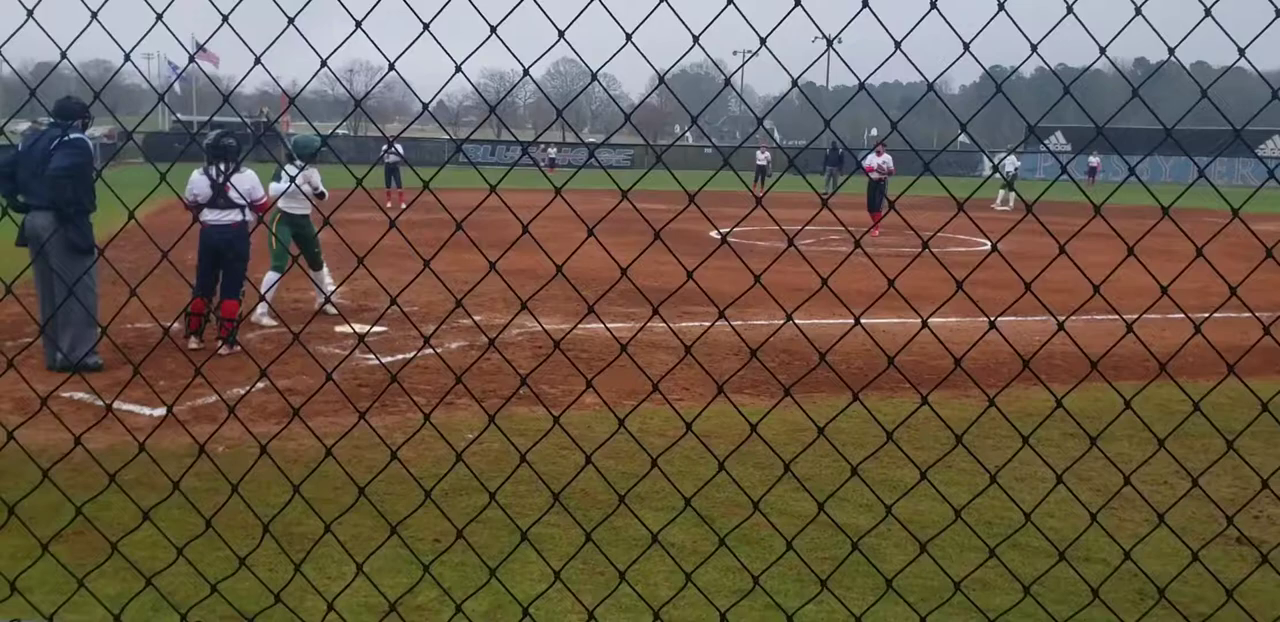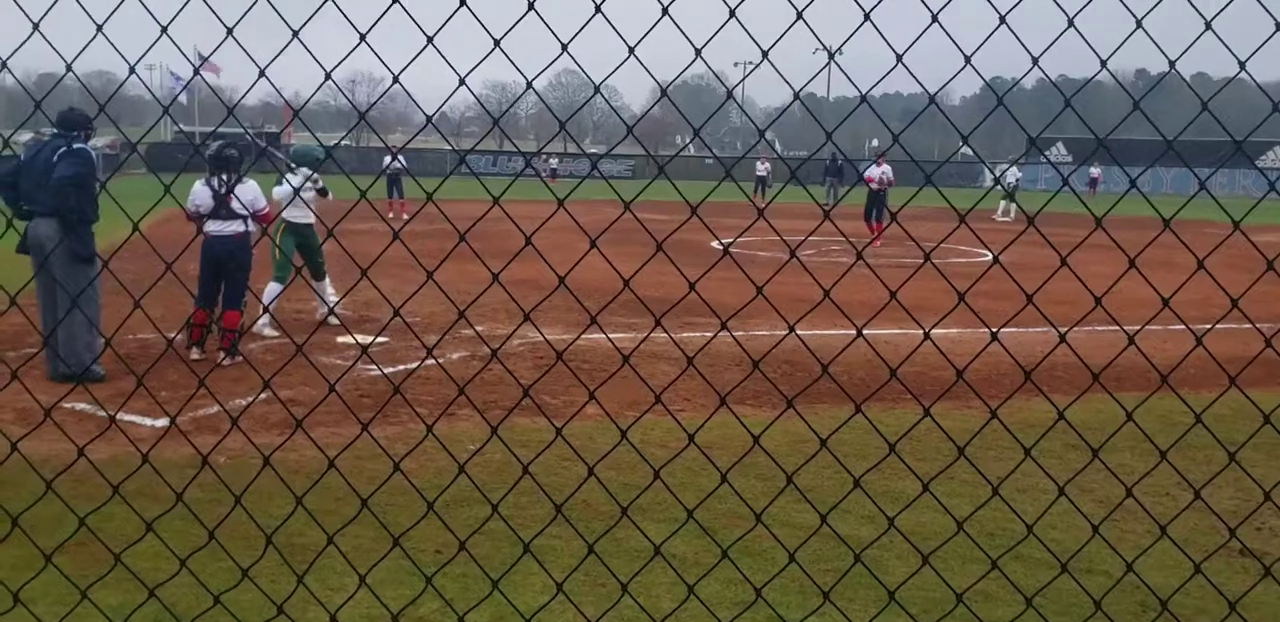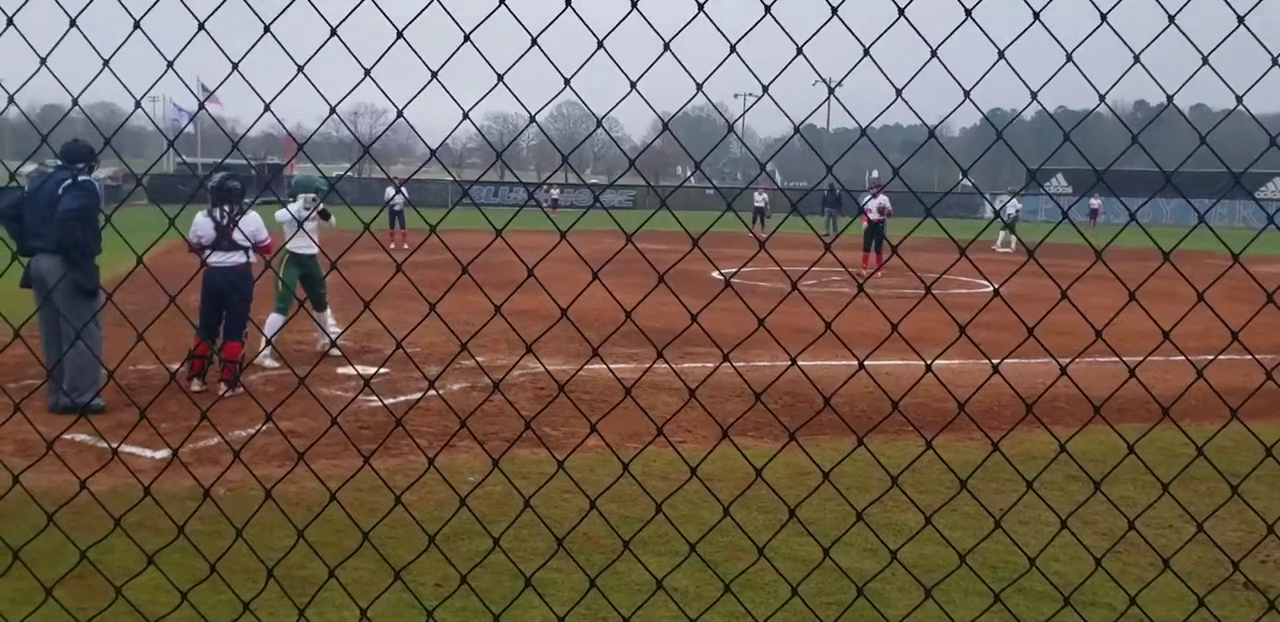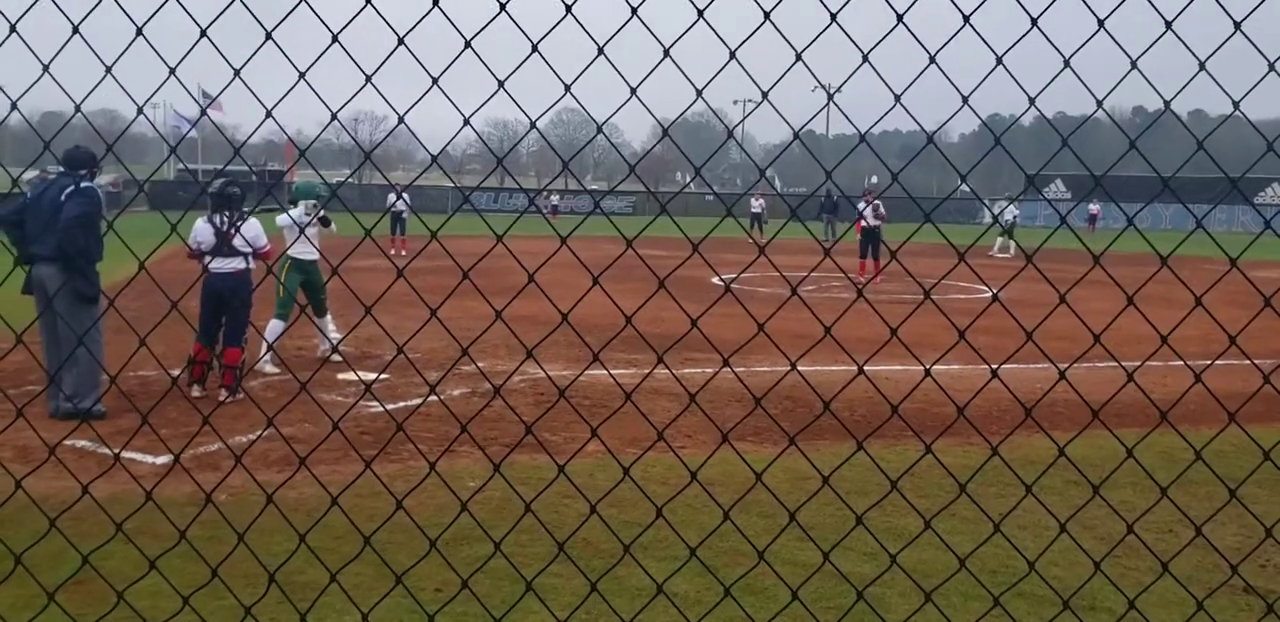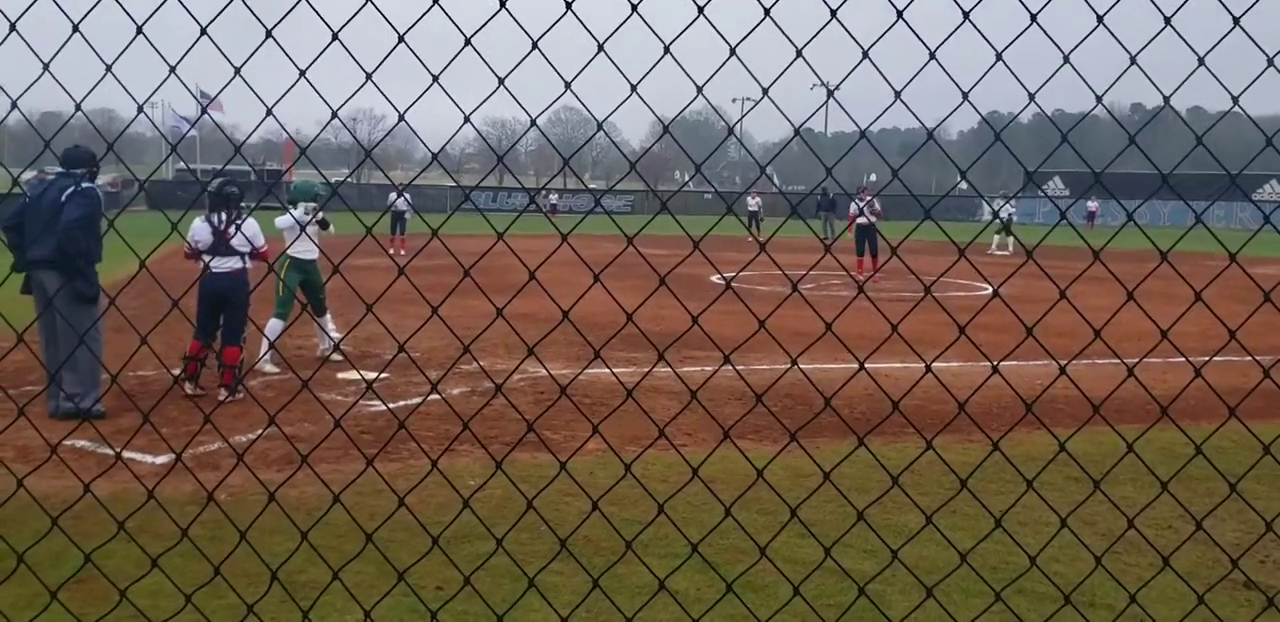
dt=0.2s
person 1, frame 1
left shoulder: (32, 141)
right shoulder: (75, 142)
right elbow: (58, 175)
right wrist: (68, 210)
left hip: (34, 221)
right hip: (62, 224)
left knee: (48, 291)
right knee: (79, 289)
left ankle: (54, 353)
right ankle: (78, 355)
person 1, frame 2
left shoulder: (34, 151)
right shoulder: (78, 152)
right elbow: (62, 184)
right wrist: (73, 219)
left hip: (37, 230)
right hip: (64, 232)
left knee: (49, 300)
right knee: (81, 298)
left ankle: (56, 363)
right ankle: (79, 364)
person 1, frame 3
left shoulder: (37, 183)
right shoulder: (82, 184)
right elbow: (67, 217)
left wrist: (23, 242)
right wrist: (77, 252)
left hip: (39, 264)
right hip: (68, 266)
left knee: (52, 333)
right knee: (83, 331)
left ankle: (57, 395)
right ankle: (80, 397)
person 1, frame 4
left shoulder: (40, 190)
right shoulder: (84, 191)
right elbow: (70, 225)
left wrist: (24, 250)
right wrist: (78, 261)
left hip: (40, 272)
right hip: (69, 274)
left knee: (53, 338)
right knee: (83, 337)
left ankle: (57, 400)
right ankle: (80, 401)
person 1, frame 5
left shoulder: (39, 190)
right shoulder: (84, 191)
right elbow: (71, 228)
right wrist: (78, 264)
left hip: (39, 273)
right hip: (69, 275)
left knee: (52, 339)
right knee: (83, 338)
left ankle: (57, 400)
right ankle: (79, 401)
person 2, frame 1
left shoulder: (198, 176)
right shoulder: (247, 176)
left elbow: (190, 205)
right elbow: (262, 207)
left hip: (209, 233)
right hip: (236, 234)
left knee: (203, 285)
right knee: (232, 288)
left ankle: (193, 335)
right ankle: (225, 340)
person 2, frame 2
left shoulder: (200, 187)
right shoulder: (249, 186)
left elbow: (191, 215)
right elbow: (264, 217)
left hip: (211, 244)
right hip: (239, 245)
left knee: (205, 296)
right knee: (234, 298)
left ankle: (195, 346)
right ankle: (227, 351)
person 2, frame 3
left shoulder: (202, 218)
right shoulder: (251, 217)
left elbow: (193, 246)
right elbow: (266, 248)
left hip: (212, 276)
right hip: (240, 276)
left knee: (206, 327)
right knee: (235, 330)
left ankle: (196, 378)
right ankle: (228, 383)
person 2, frame 4
left shoulder: (202, 224)
right shoulder: (251, 224)
left elbow: (193, 253)
right elbow: (265, 255)
left hip: (212, 282)
right hip: (239, 282)
left knee: (206, 333)
right knee: (235, 336)
left ankle: (196, 384)
right ankle: (228, 388)
person 2, frame 5
left shoulder: (199, 223)
right shoulder: (248, 223)
left elbow: (190, 254)
right elbow: (262, 255)
left hip: (209, 281)
right hip: (236, 281)
left knee: (203, 332)
right knee: (233, 335)
left ankle: (189, 381)
right ankle: (228, 388)
person 3, frame 1
left shoulder: (313, 172)
right shoulder: (285, 170)
left elbow: (323, 197)
right elbow: (272, 191)
left wrist: (315, 187)
right wrist: (296, 182)
left hip: (303, 221)
right hip: (282, 220)
left knee: (317, 261)
right knee: (279, 266)
left ankle: (324, 301)
right ankle: (260, 312)
person 3, frame 2
left shoulder: (313, 179)
right shoulder: (287, 179)
left elbow: (327, 197)
right elbow: (276, 195)
left wrist: (316, 182)
right wrist: (300, 179)
left hip: (308, 230)
right hip: (287, 229)
left knee: (320, 272)
right knee: (281, 276)
left ankle: (325, 311)
right ankle: (262, 323)
person 3, frame 3
left shoulder: (314, 209)
right shoulder: (290, 209)
left elbow: (331, 221)
right elbow: (279, 217)
left wrist: (318, 206)
right wrist: (300, 204)
left hip: (311, 261)
right hip: (291, 260)
left knee: (321, 303)
right knee: (282, 307)
left ankle: (327, 342)
right ankle: (263, 354)
person 3, frame 4
left shoulder: (314, 215)
right shoulder: (291, 215)
left elbow: (331, 228)
right elbow: (279, 222)
left wrist: (318, 212)
right wrist: (301, 209)
left hip: (312, 267)
right hip: (292, 266)
left knee: (321, 309)
right knee: (282, 312)
left ankle: (326, 348)
right ankle: (264, 360)
person 3, frame 5
left shoulder: (313, 215)
right shoulder: (290, 214)
left elbow: (329, 230)
right elbow: (278, 223)
left wrist: (317, 215)
right wrist: (301, 211)
left hip: (311, 266)
right hip: (291, 265)
left knee: (321, 308)
right knee: (281, 312)
left ankle: (326, 348)
right ankle: (263, 359)
